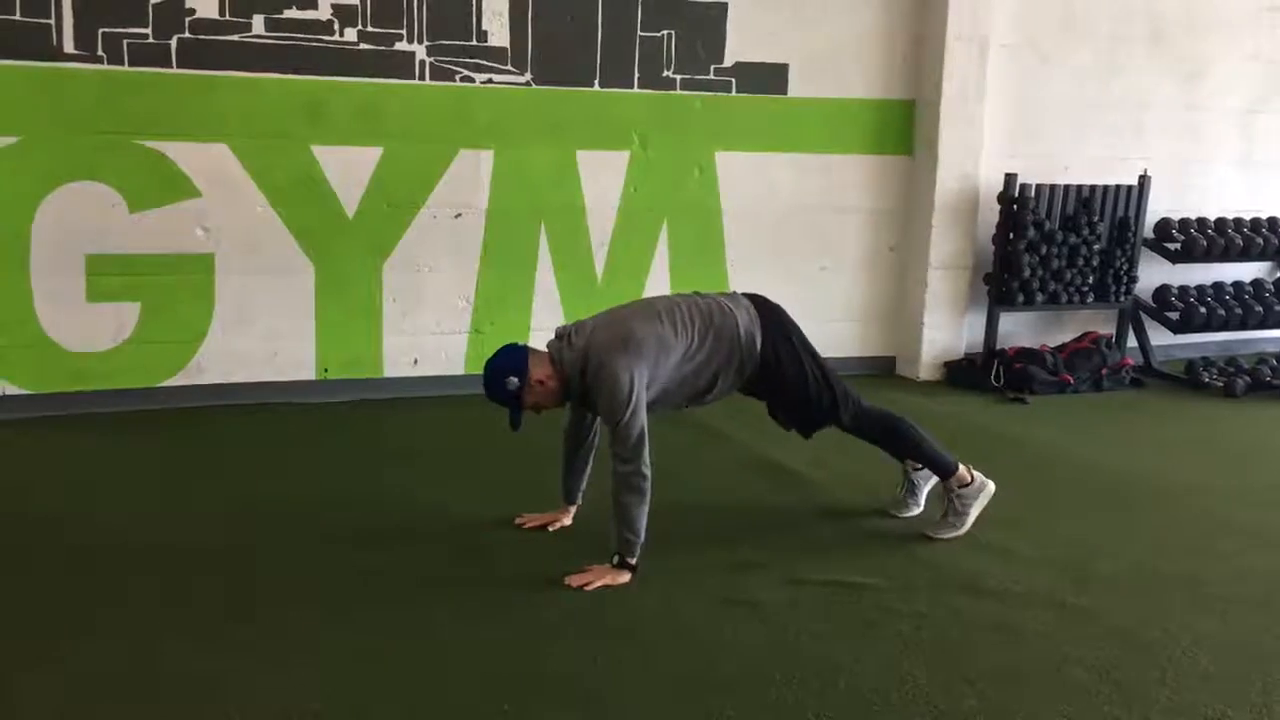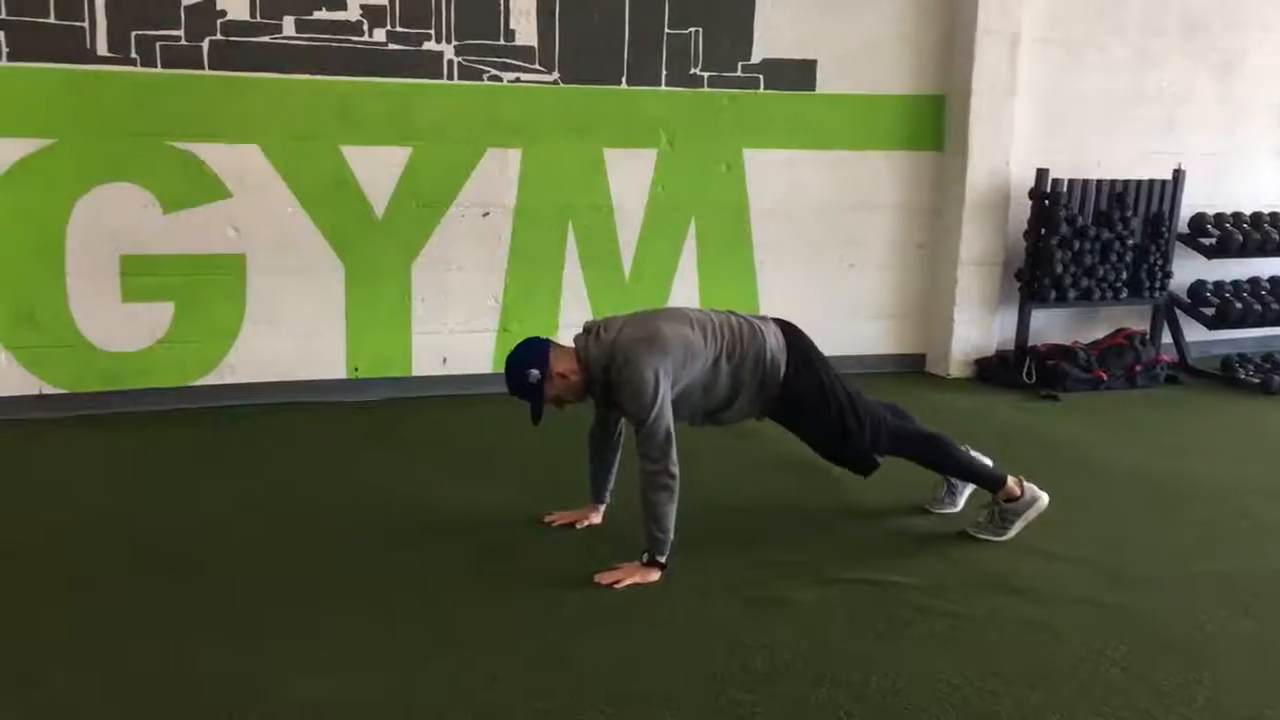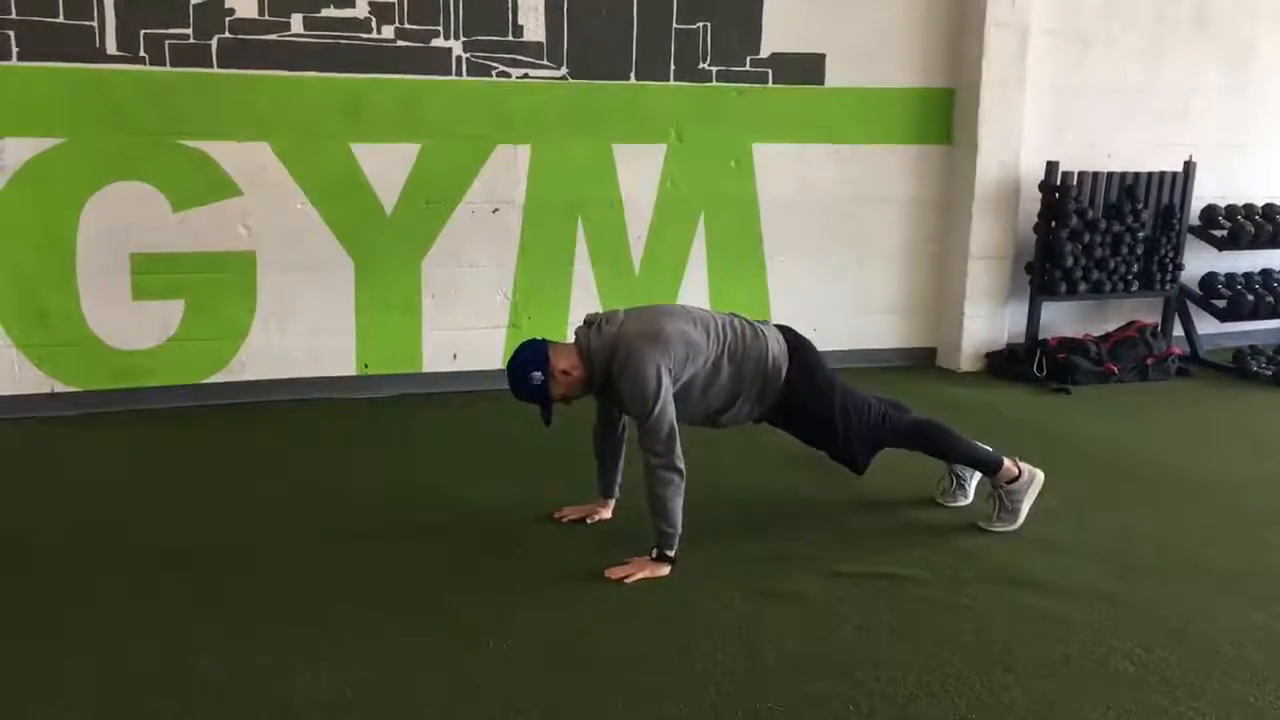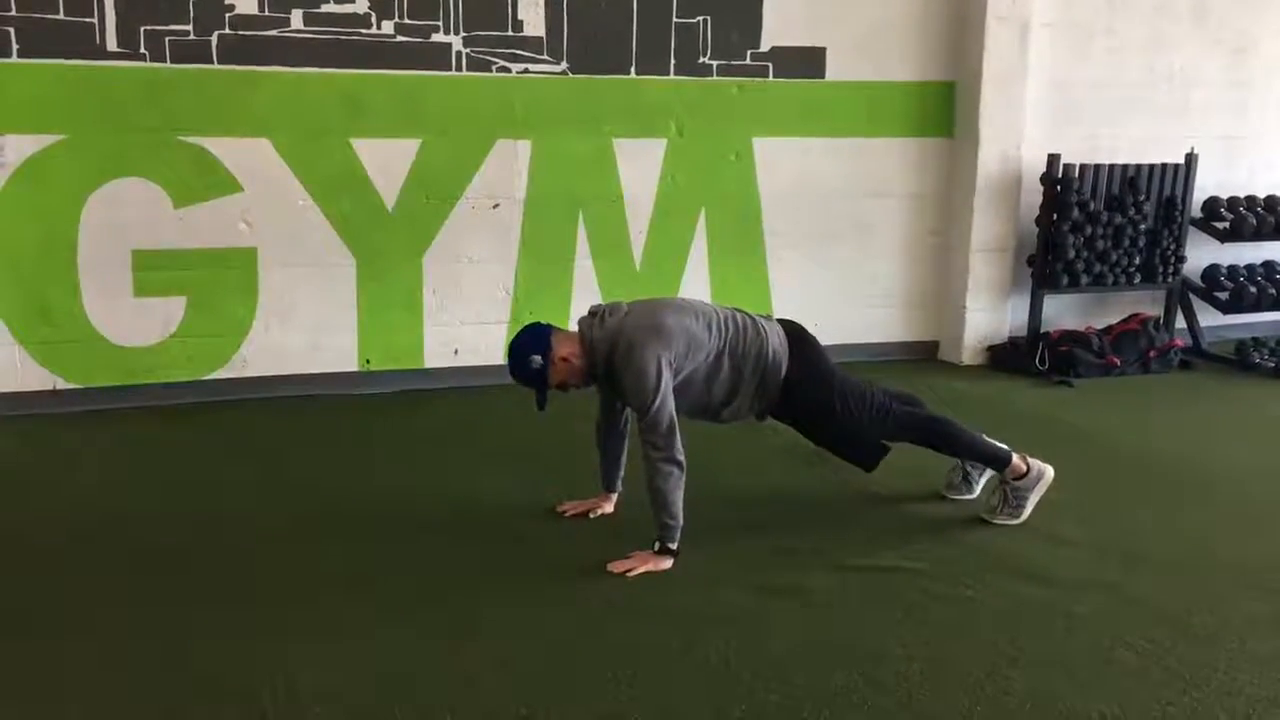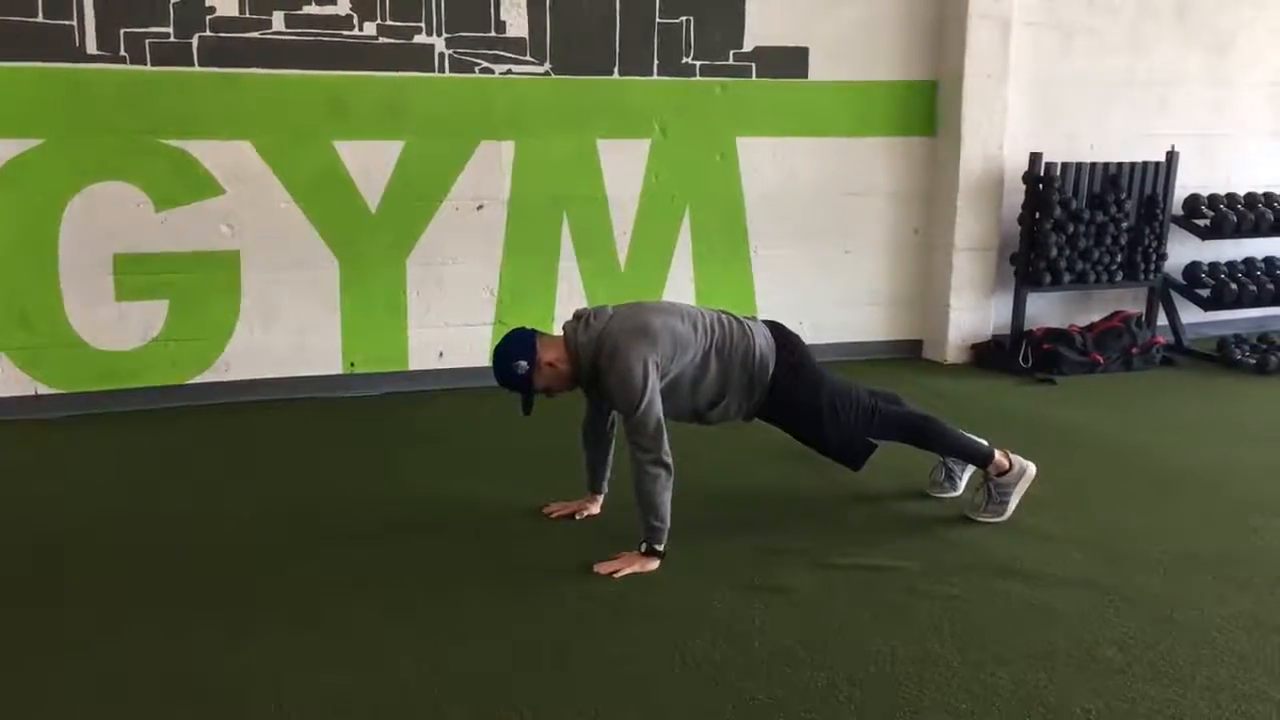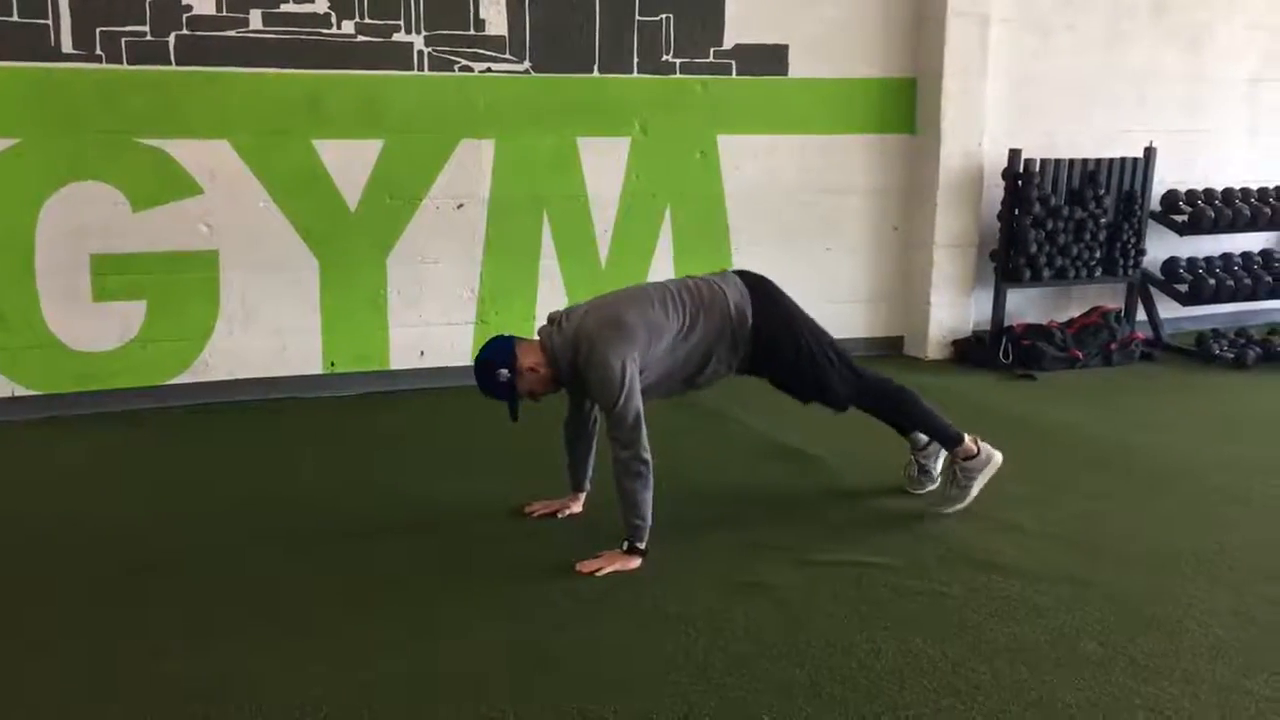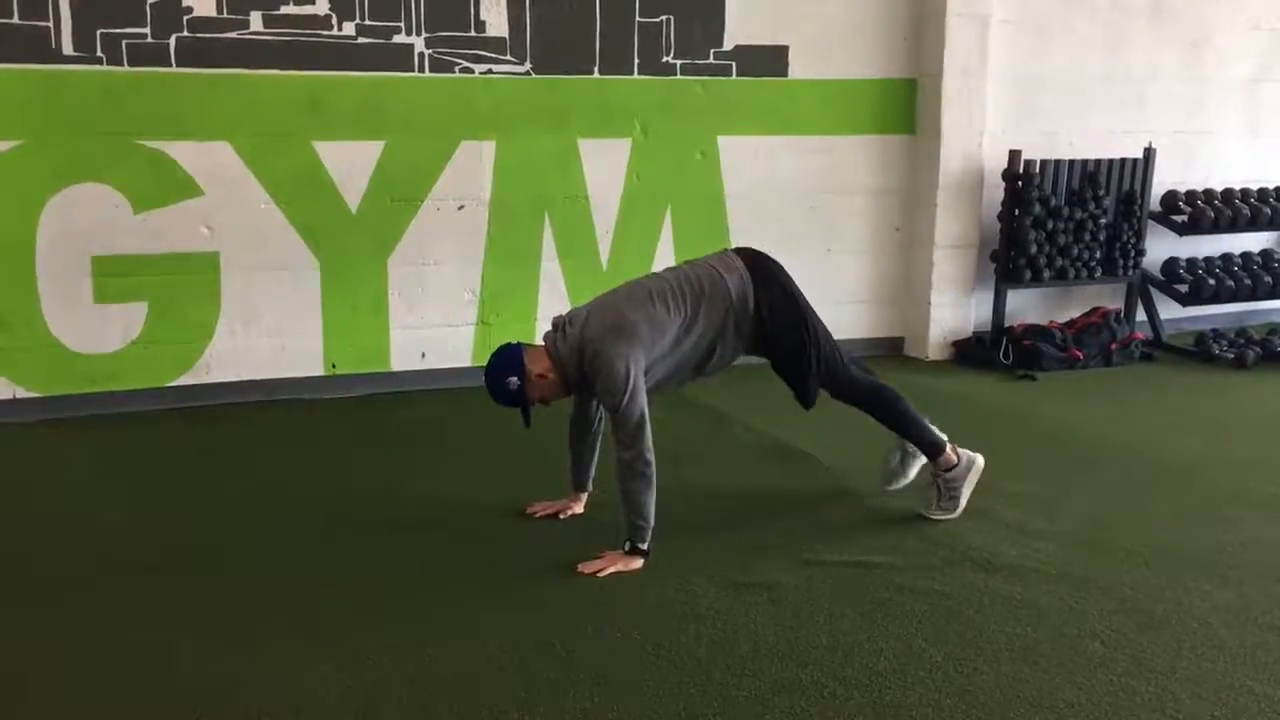
dt=0.4s
person 1, frame 1
left shoulder: (609, 369)
right shoulder: (573, 356)
left elbow: (632, 464)
right elbow: (581, 431)
left wrist: (625, 563)
right wrist: (567, 506)
left hip: (757, 337)
right hip: (738, 327)
left knee: (845, 412)
right knee: (834, 411)
left ankle: (962, 481)
right ankle: (917, 468)
person 1, frame 2
left shoulder: (635, 367)
right shoulder: (600, 350)
left elbow: (659, 464)
right elbow: (606, 429)
left wrist: (655, 561)
right wrist: (596, 505)
left hip: (779, 367)
right hip: (763, 355)
left knee: (877, 434)
right knee: (870, 421)
left ankle: (1012, 492)
right ankle: (961, 463)
person 1, frame 3
left shoulder: (635, 362)
right shoulder: (600, 347)
left elbow: (664, 457)
right elbow: (609, 426)
left wrist: (663, 555)
right wrist: (606, 500)
left hip: (782, 375)
right hip: (766, 365)
left knee: (880, 427)
right knee: (874, 417)
left ankle: (1010, 474)
right ankle: (963, 461)
person 1, frame 4
left shoulder: (636, 353)
right shoulder: (604, 337)
left elbow: (664, 450)
right elbow: (613, 418)
left wrist: (666, 548)
right wrist: (608, 493)
left hip: (783, 371)
right hip: (768, 357)
left knee: (886, 420)
right knee: (880, 410)
left ankle: (1019, 469)
right ankle: (974, 454)
person 1, frame 5
left shoulder: (621, 356)
right shoulder: (590, 342)
left elbow: (651, 452)
right elbow: (599, 420)
left wrist: (652, 549)
right wrist: (594, 495)
left hip: (771, 371)
right hip: (755, 359)
left knee: (871, 418)
right knee: (866, 408)
left ankle: (1002, 466)
right ankle: (956, 452)
person 1, frame 6
left shoulder: (600, 354)
right shoulder: (568, 342)
left elbow: (631, 448)
right elbow: (581, 417)
left wrist: (634, 548)
right wrist: (577, 494)
left hip: (751, 316)
right hip: (732, 309)
left knee: (851, 384)
right knee: (841, 384)
left ankle: (970, 451)
right ankle: (925, 442)
person 1, frame 7
left shoulder: (607, 357)
right shoulder: (574, 342)
left elbow: (635, 450)
right elbow: (586, 418)
left wrist: (636, 549)
right wrist: (579, 494)
left hip: (754, 295)
right hip: (733, 284)
left knee: (840, 379)
right knee: (833, 375)
left ankle: (950, 460)
right ankle: (915, 437)
